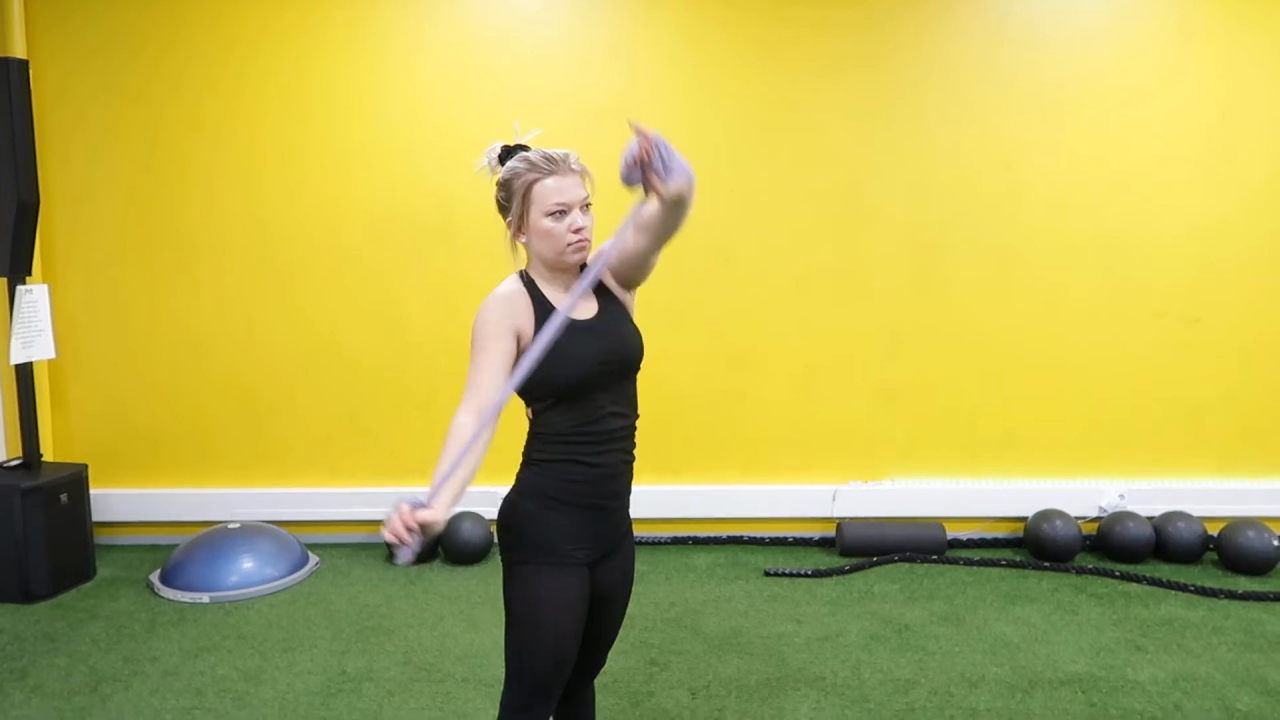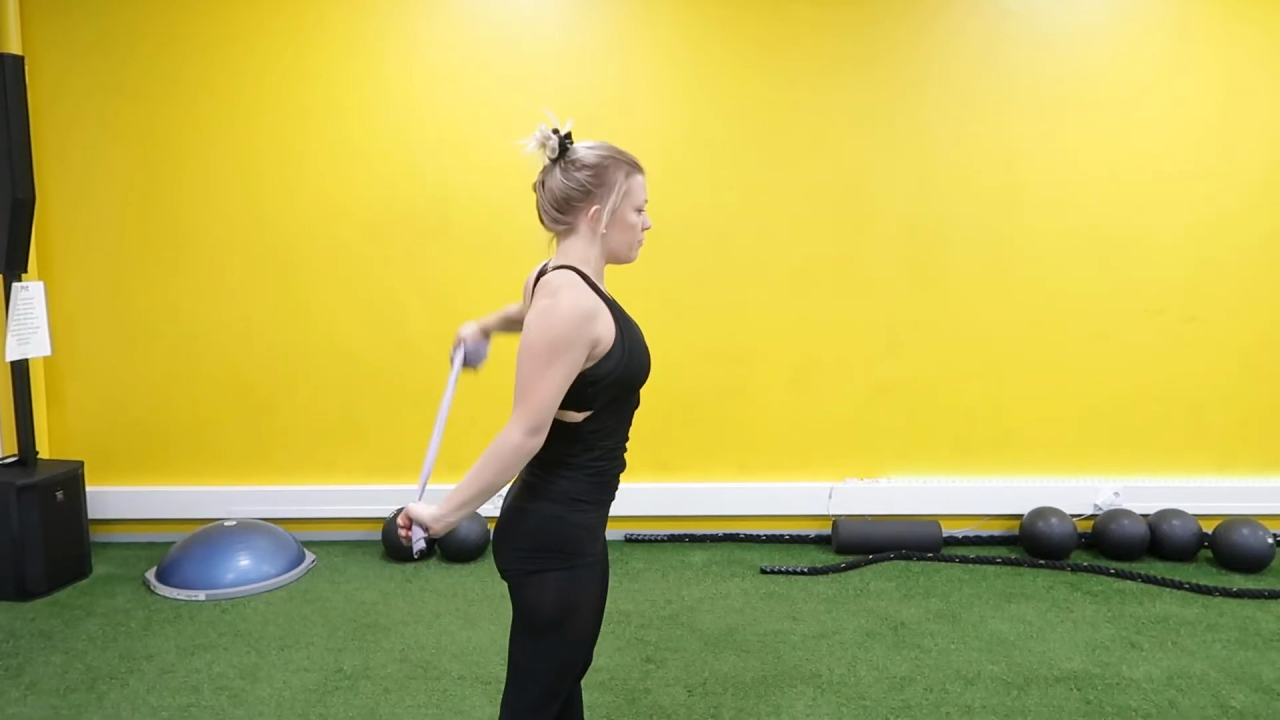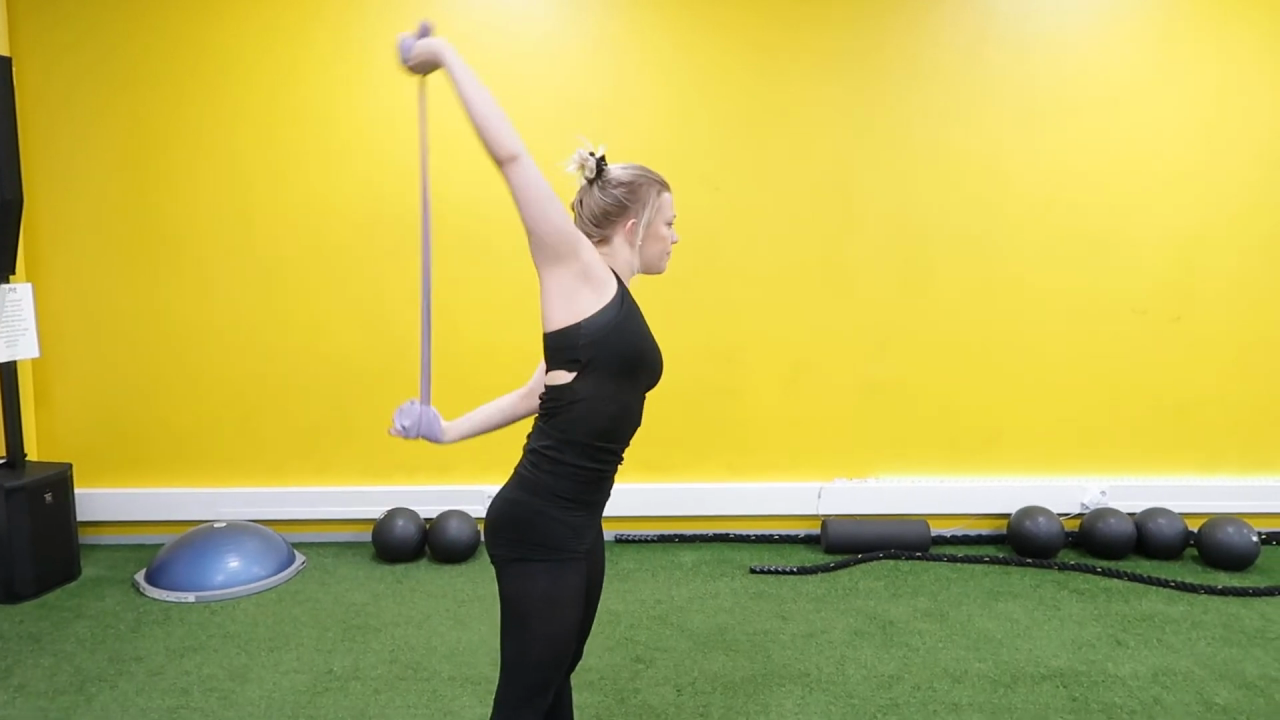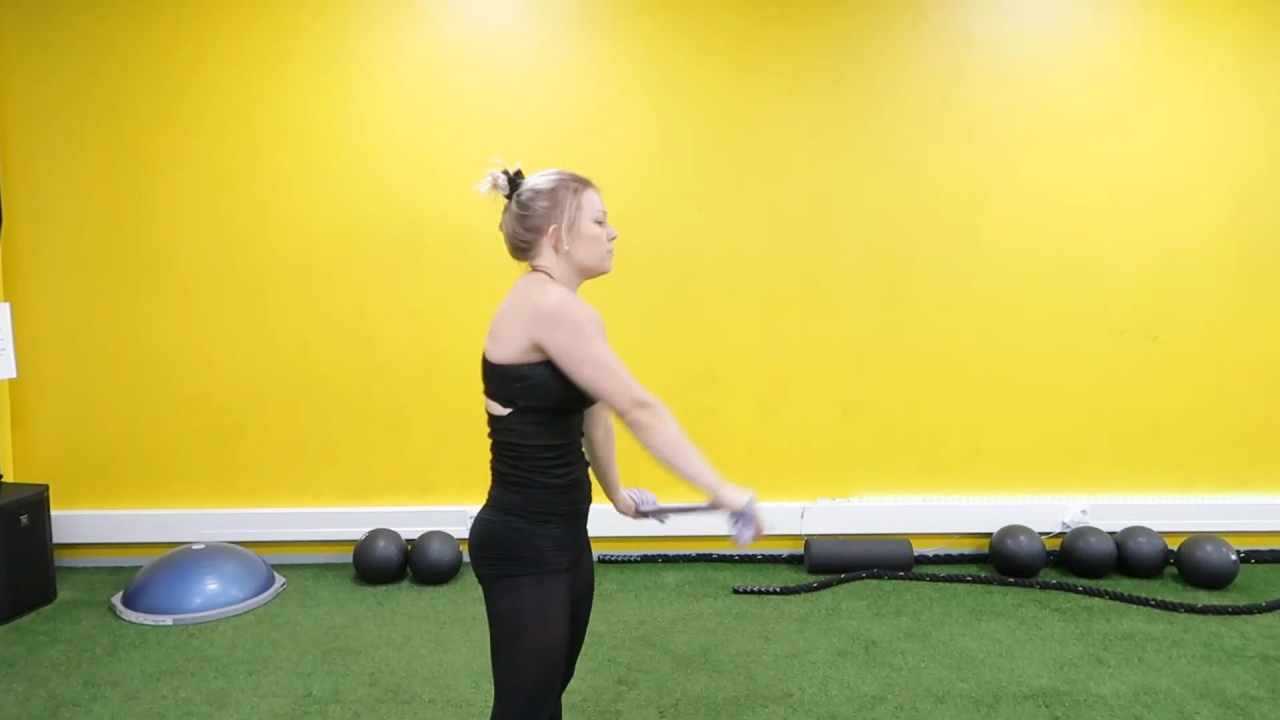
dt=1s
person 1, frame 1
left shoulder: (612, 276)
right shoulder: (511, 305)
left elbow: (653, 233)
right elbow: (477, 408)
left wrist: (672, 196)
right wrist: (440, 505)
left hip: (610, 523)
right hip: (545, 530)
person 1, frame 2
left shoulder: (569, 280)
right shoulder: (571, 303)
left elbow: (527, 308)
right elbow: (526, 432)
left wrist: (485, 326)
right wrist: (444, 515)
left hip: (571, 527)
right hip: (552, 535)
person 1, frame 3
left shoulder: (609, 302)
right shoulder: (576, 274)
right elbow: (513, 158)
left wrist: (451, 429)
right wrist: (448, 56)
left hip: (573, 523)
right hip: (538, 525)
person 1, frame 4
left shoulder: (562, 308)
right shoulder: (544, 304)
right elbow: (637, 406)
left wrist: (616, 491)
right wrist: (720, 490)
left hip: (565, 536)
right hip: (521, 544)
